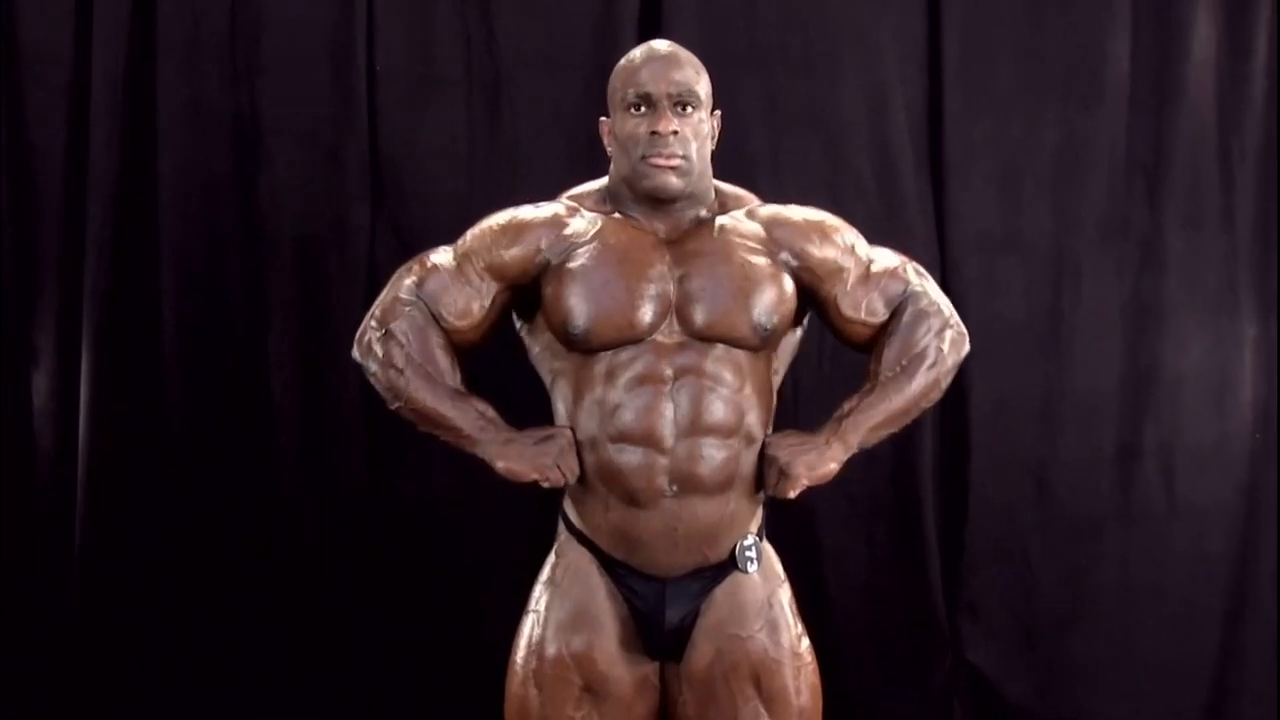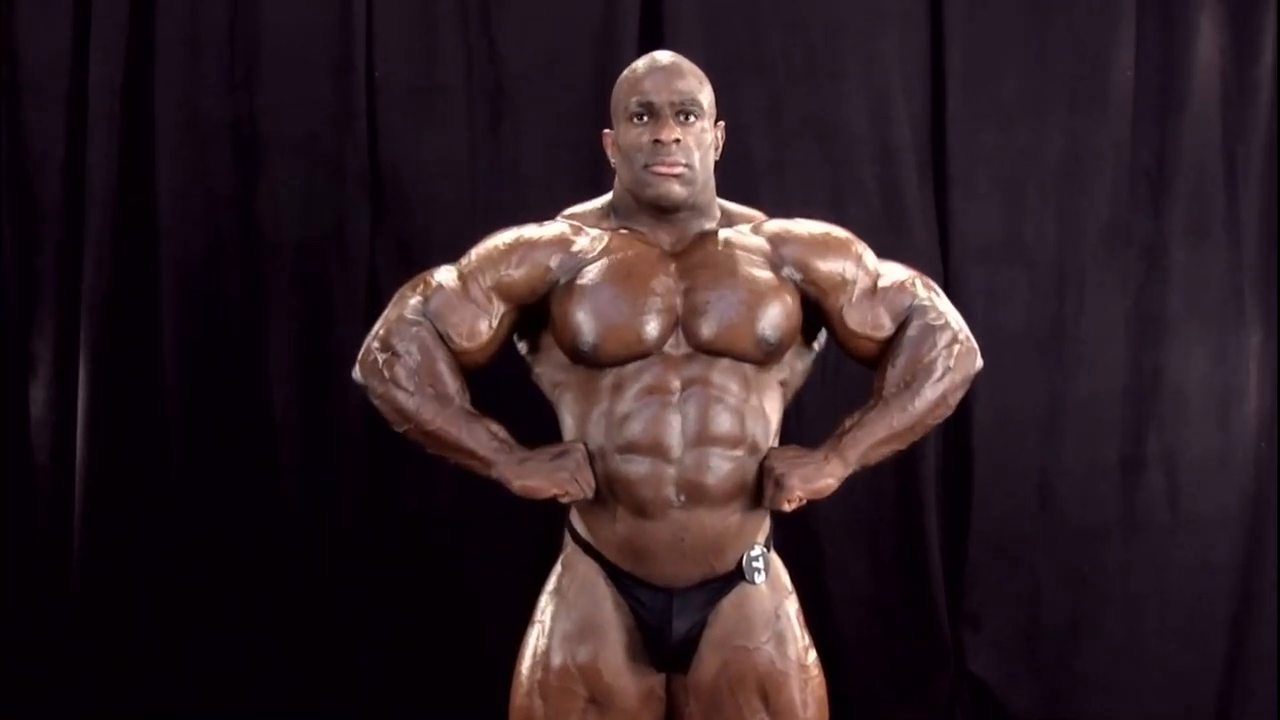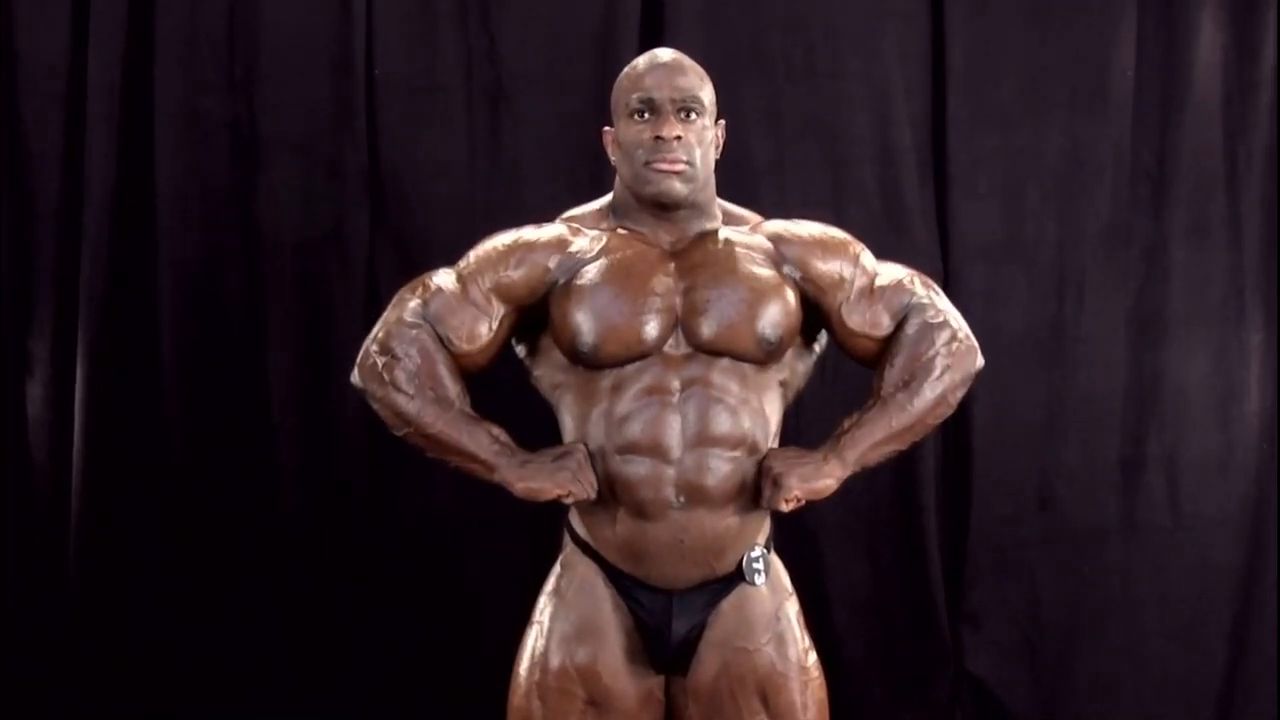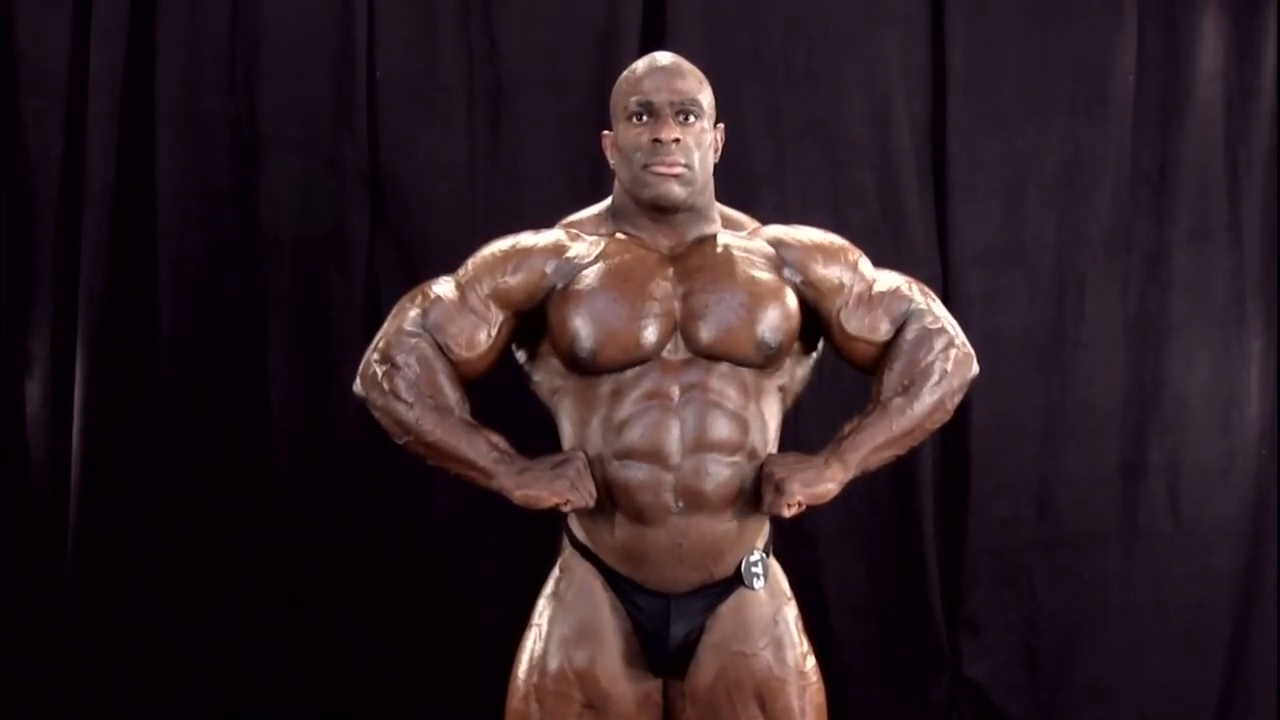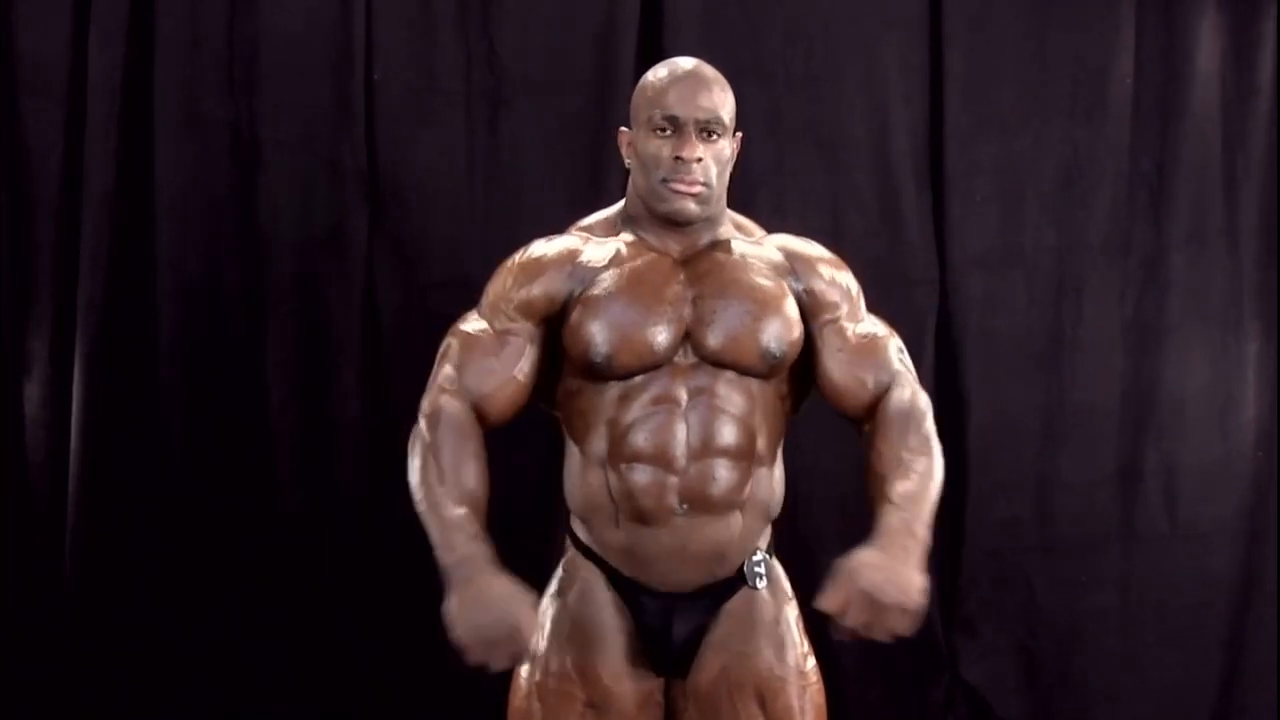
dt=0.7s
person 1, frame 1
left shoulder: (787, 240)
right shoulder: (543, 239)
left elbow: (935, 327)
right elbow: (390, 330)
left wrist: (836, 439)
right wrist: (495, 439)
left hip: (736, 584)
right hip: (591, 584)
person 1, frame 2
left shoulder: (793, 255)
right shoulder: (548, 256)
left elbow: (945, 342)
right elbow: (393, 350)
left wrist: (838, 457)
right wrist: (508, 460)
left hip: (745, 595)
right hip: (598, 595)
person 1, frame 3
left shoulder: (794, 255)
right shoulder: (546, 258)
left elbow: (946, 344)
right elbow: (393, 353)
left wrist: (837, 458)
right wrist: (509, 461)
left hip: (744, 595)
right hip: (598, 595)
person 1, frame 4
left shoulder: (794, 261)
right shoulder: (544, 263)
left elbow: (942, 349)
right elbow: (393, 362)
left wrist: (837, 463)
right wrist: (508, 470)
left hip: (743, 600)
right hip: (596, 599)
person 1, frame 5
left shoulder: (798, 271)
right shoulder: (554, 270)
left elbow: (894, 402)
right elbow: (453, 412)
left wrist: (897, 541)
right wrist: (468, 568)
left hip: (743, 603)
right hip: (597, 599)
